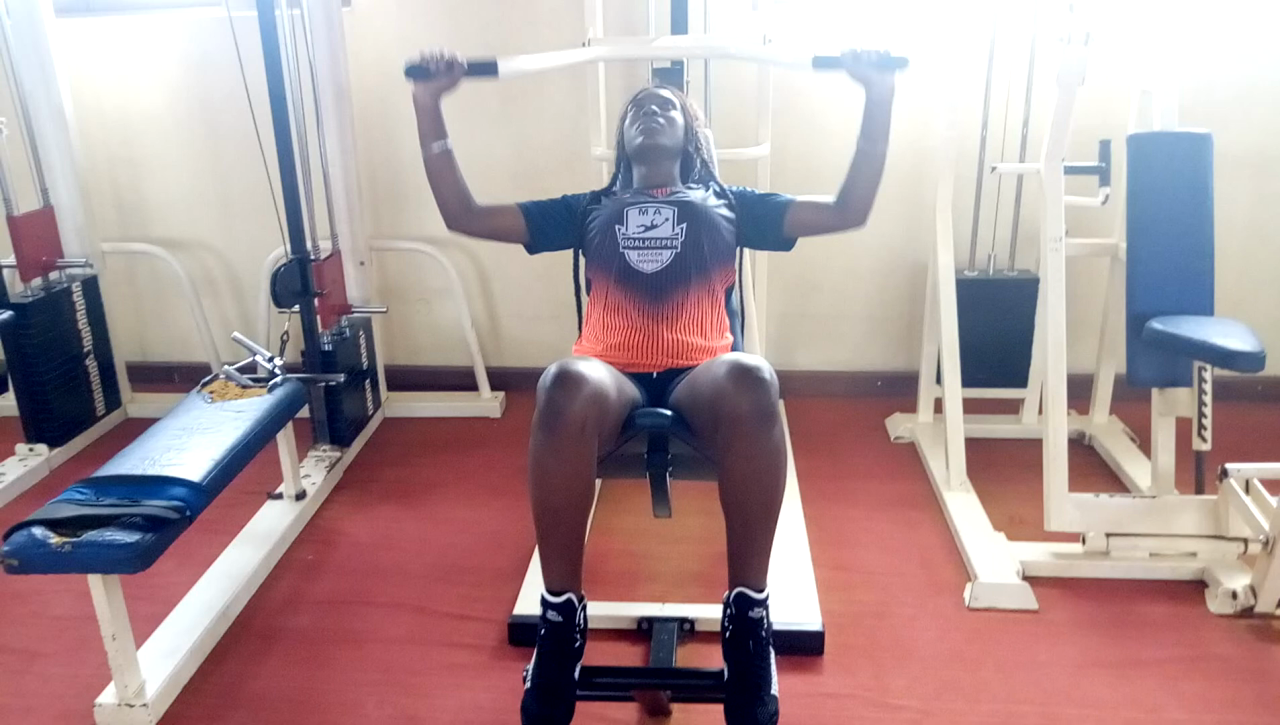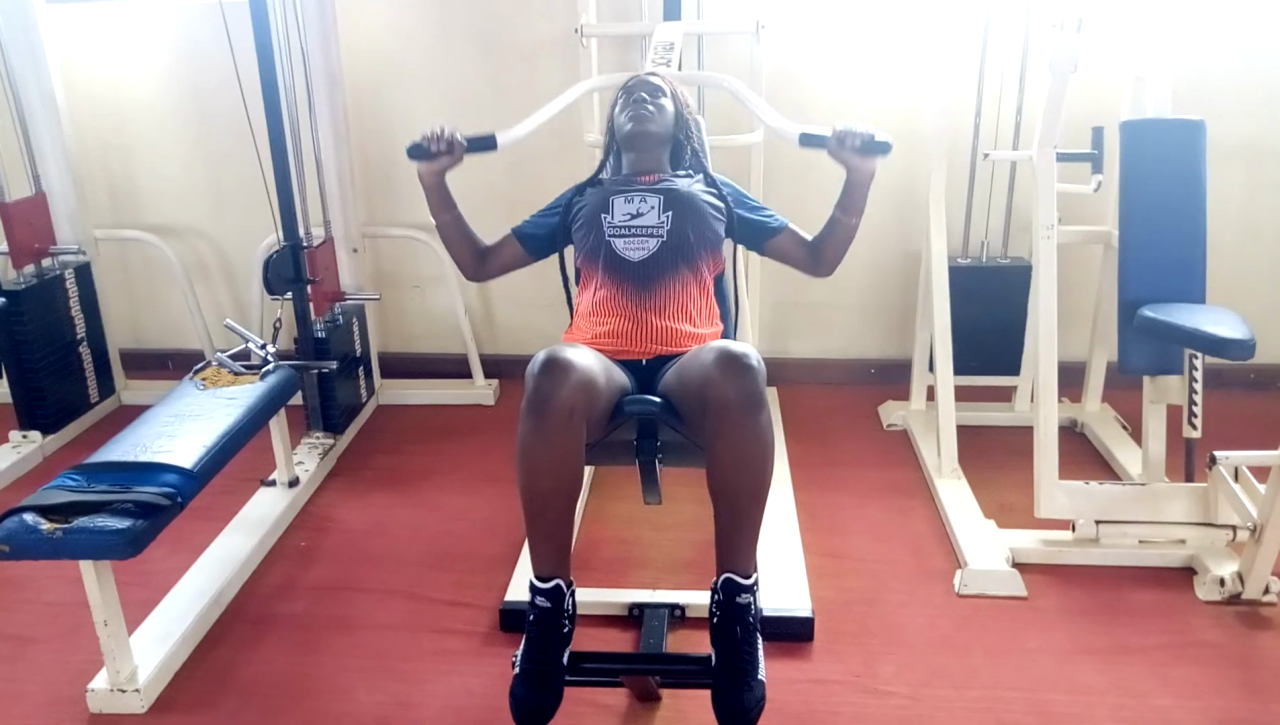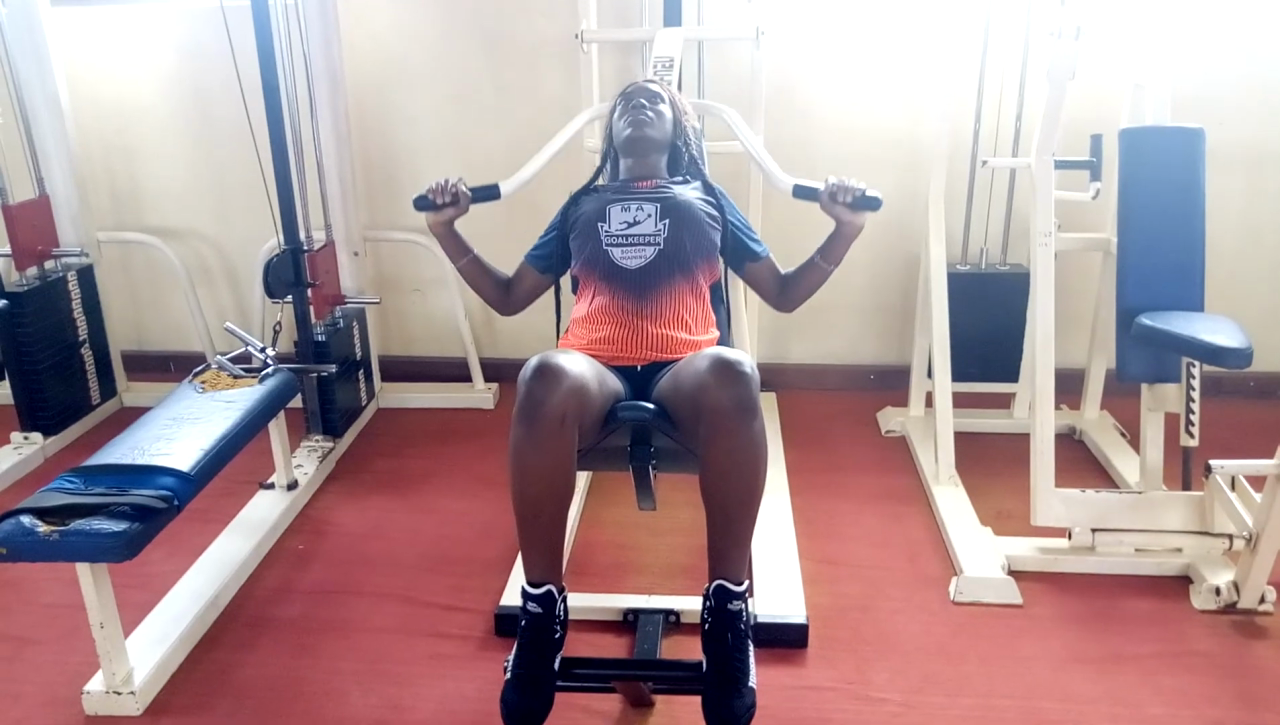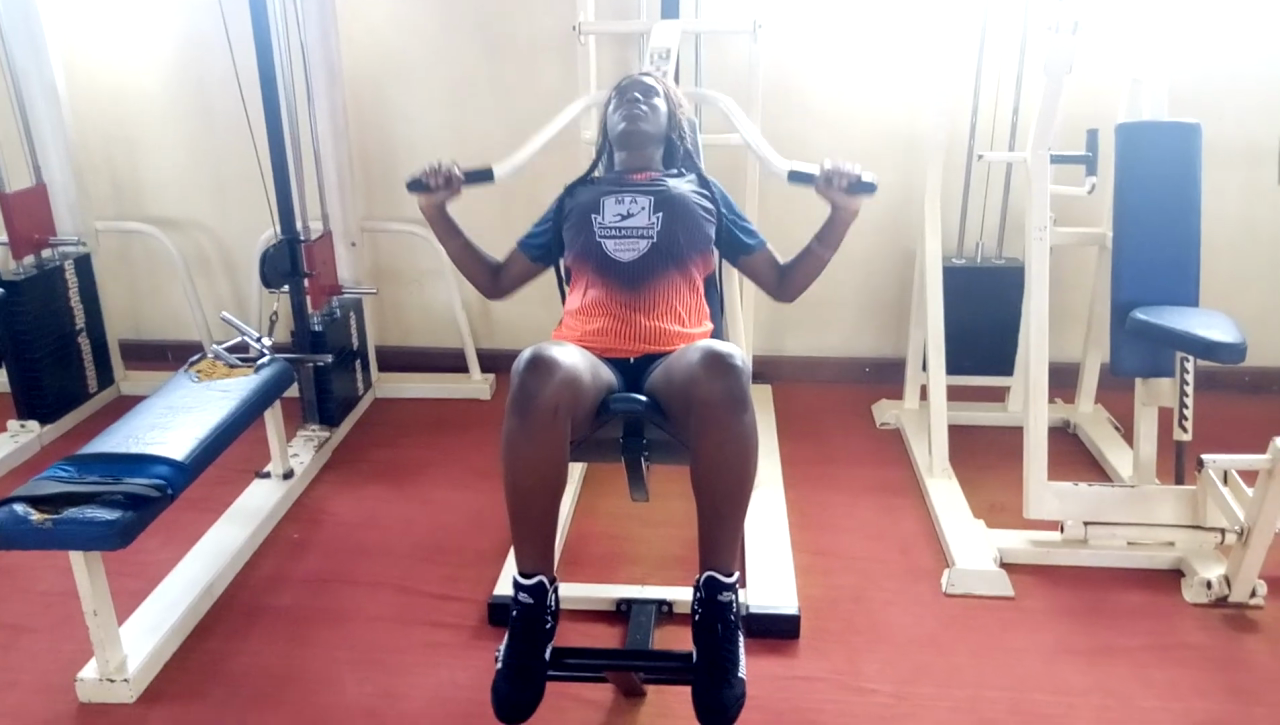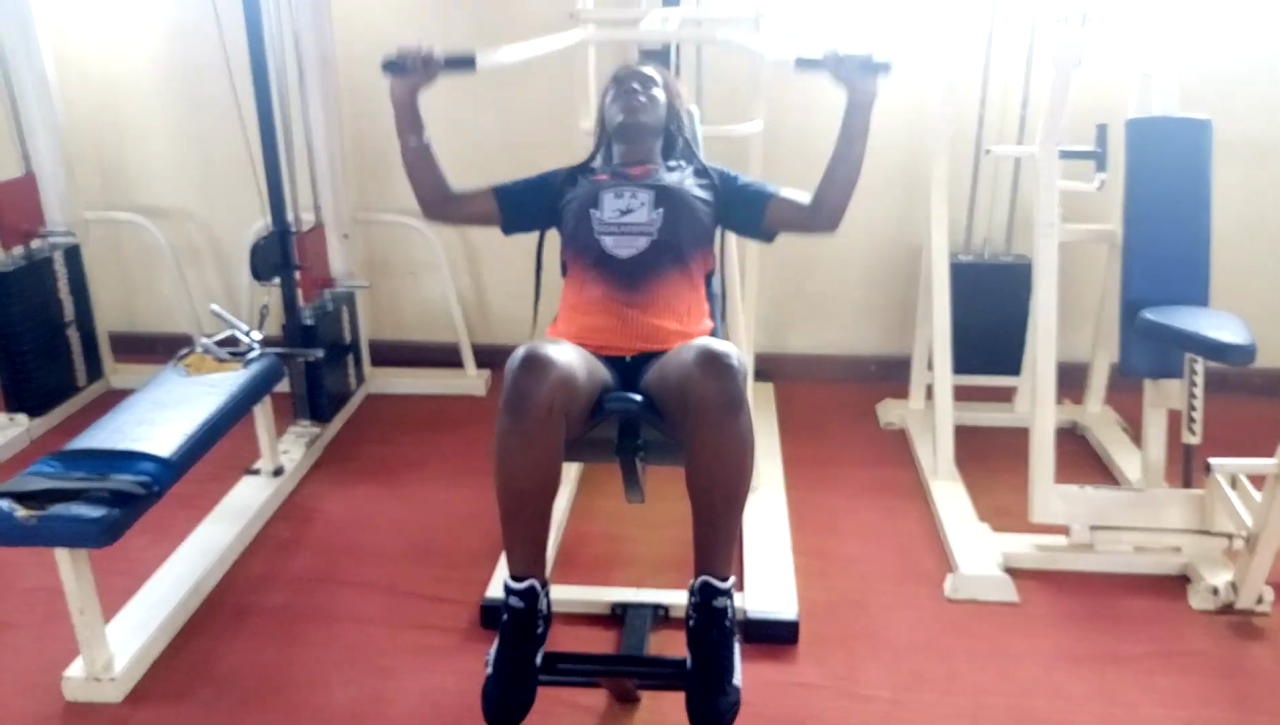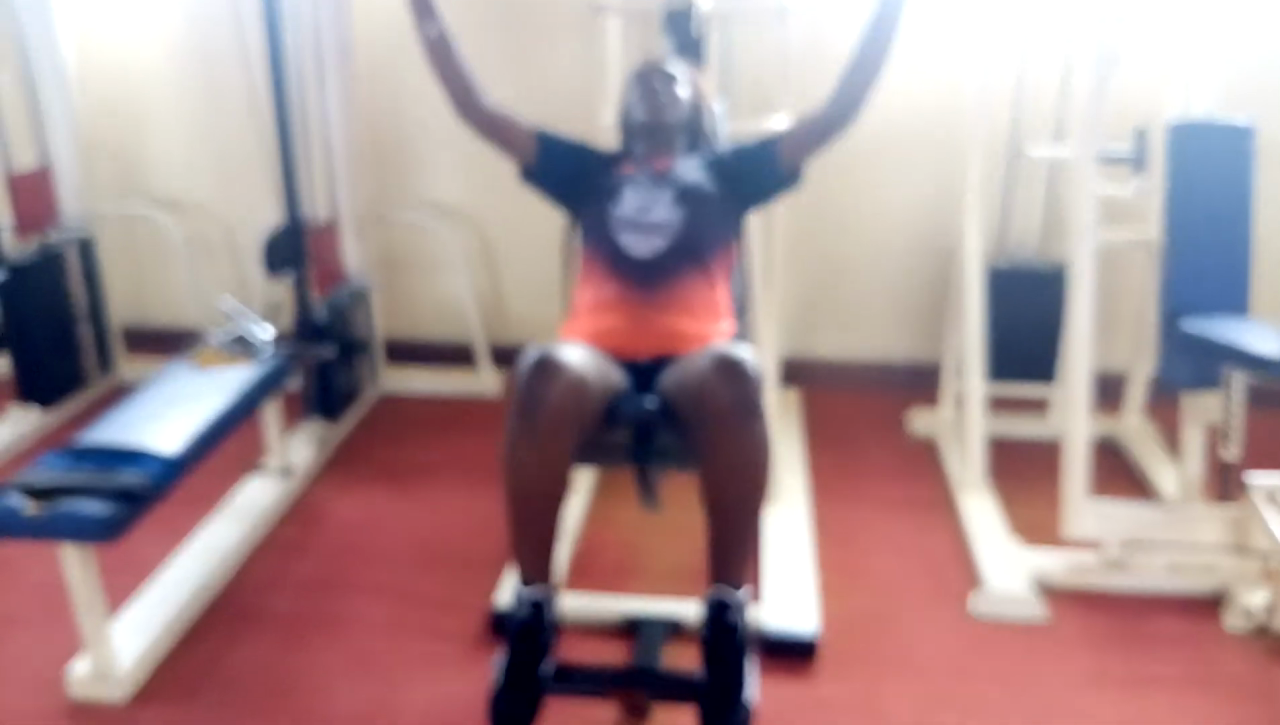
dt=0.3s
person 1, frame 1
left shoulder: (728, 202)
right shoulder: (589, 208)
left elbow: (850, 211)
right elbow: (463, 216)
left wrist: (877, 99)
right wrist: (429, 107)
left hip: (702, 375)
right hip: (609, 376)
left knee: (751, 381)
right knee: (565, 385)
left ankle: (747, 613)
right ankle: (561, 616)
person 1, frame 2
left shoulder: (715, 192)
right shoulder: (581, 198)
left elbow: (821, 258)
right elbow: (477, 263)
left wrist: (858, 176)
right wrist: (434, 182)
left hip: (690, 361)
right hip: (600, 361)
left knee: (739, 368)
right knee: (554, 372)
left ankle: (735, 597)
right ankle: (550, 601)
person 1, frame 3
left shoulder: (708, 199)
right shoulder: (582, 205)
left elbow: (783, 294)
right elbow: (508, 298)
left wrist: (843, 230)
right wrist: (447, 231)
left hip: (684, 366)
right hip: (595, 367)
left knee: (733, 375)
right knee: (543, 377)
left ankle: (727, 607)
right ankle: (541, 607)
person 1, frame 4
left shoulder: (703, 192)
right shoulder: (576, 196)
left elbow: (783, 284)
right elbow: (496, 282)
left wrist: (839, 215)
right wrist: (438, 214)
left hip: (677, 358)
right hip: (588, 357)
left knee: (723, 367)
right knee: (537, 370)
left ankle: (718, 597)
right ankle: (533, 598)
person 1, frame 5
left shoulder: (705, 182)
right shoulder: (568, 185)
left elbow: (824, 214)
right elbow: (439, 203)
left wrist: (859, 101)
right wrist: (405, 99)
left hip: (675, 355)
right hip: (583, 354)
left knee: (718, 366)
right knee: (532, 369)
left ankle: (713, 600)
right ankle: (525, 598)
person 1, frame 6
left shoulder: (727, 173)
right shoulder: (589, 172)
left elbow: (836, 115)
right elbow: (476, 111)
left hip: (693, 360)
right hip: (598, 358)
left knee: (735, 373)
right knee: (544, 372)
left ankle: (727, 612)
right ankle: (532, 606)
